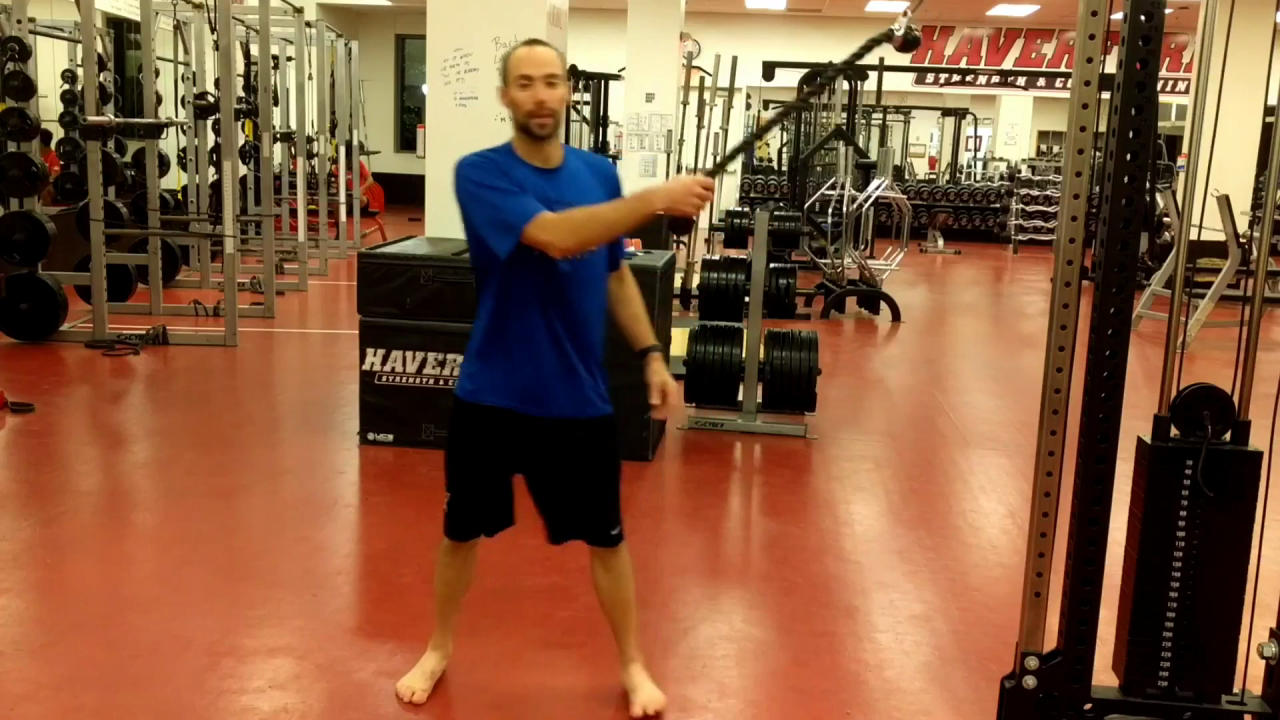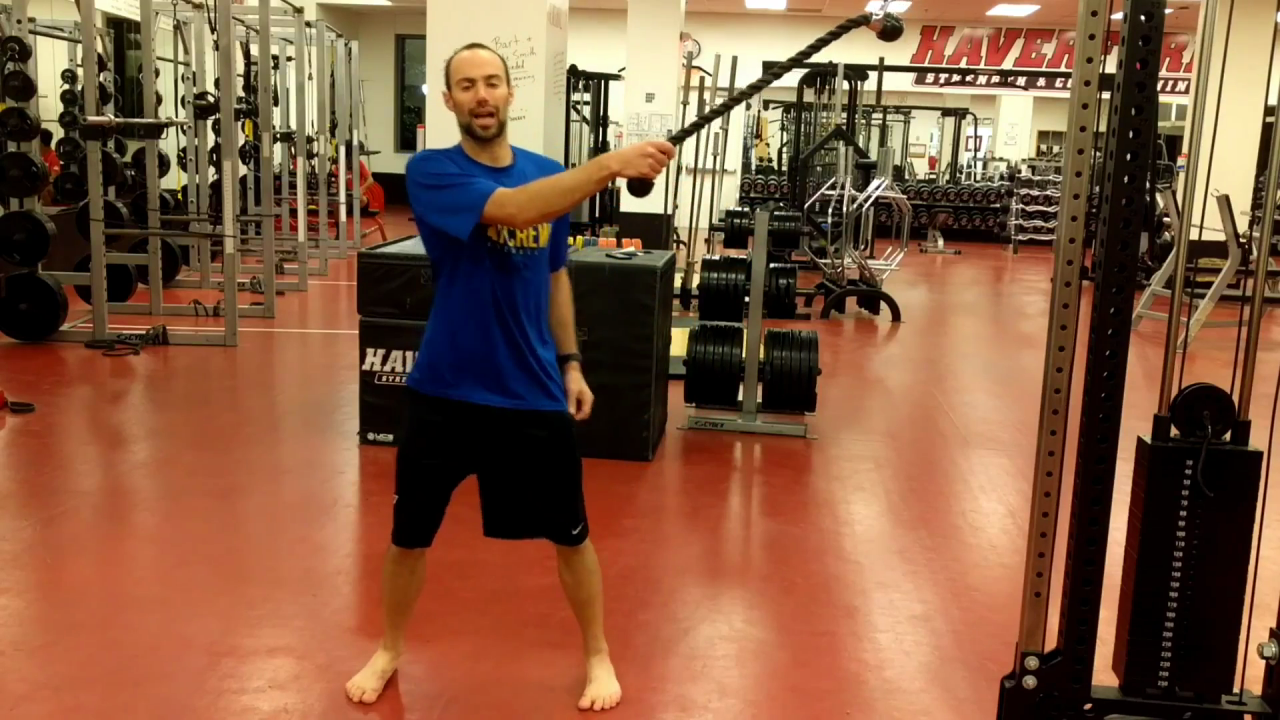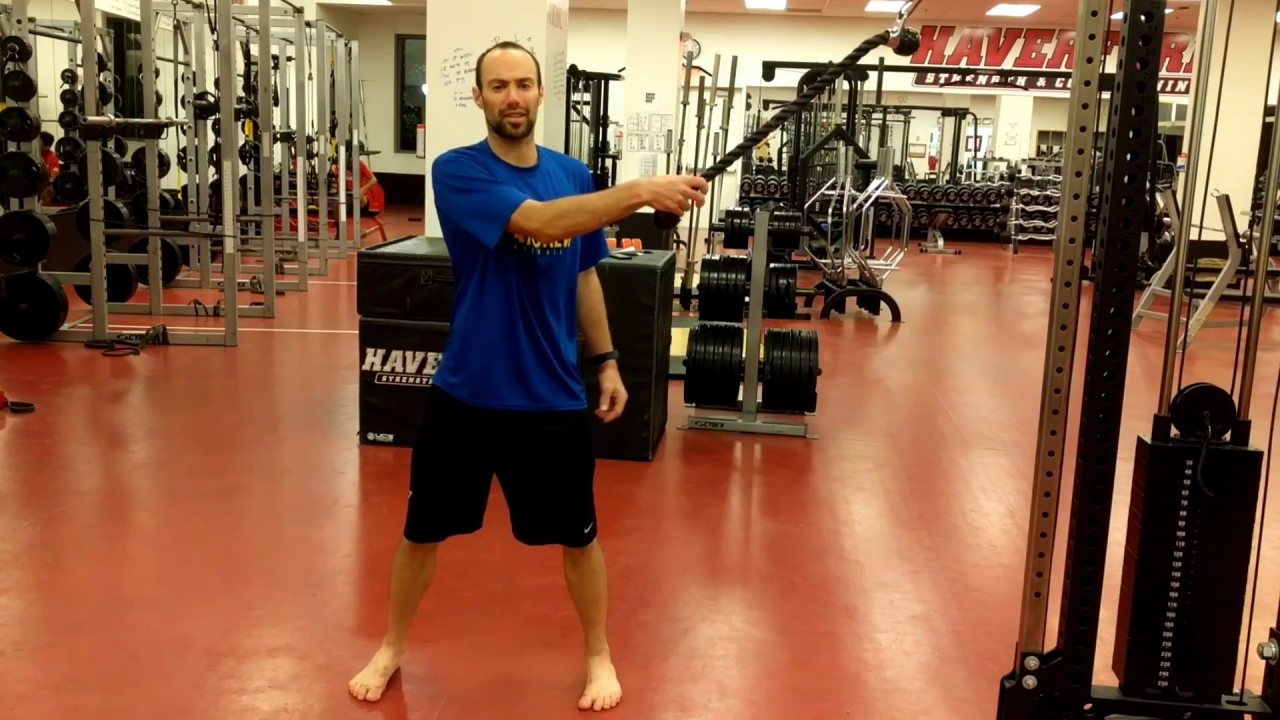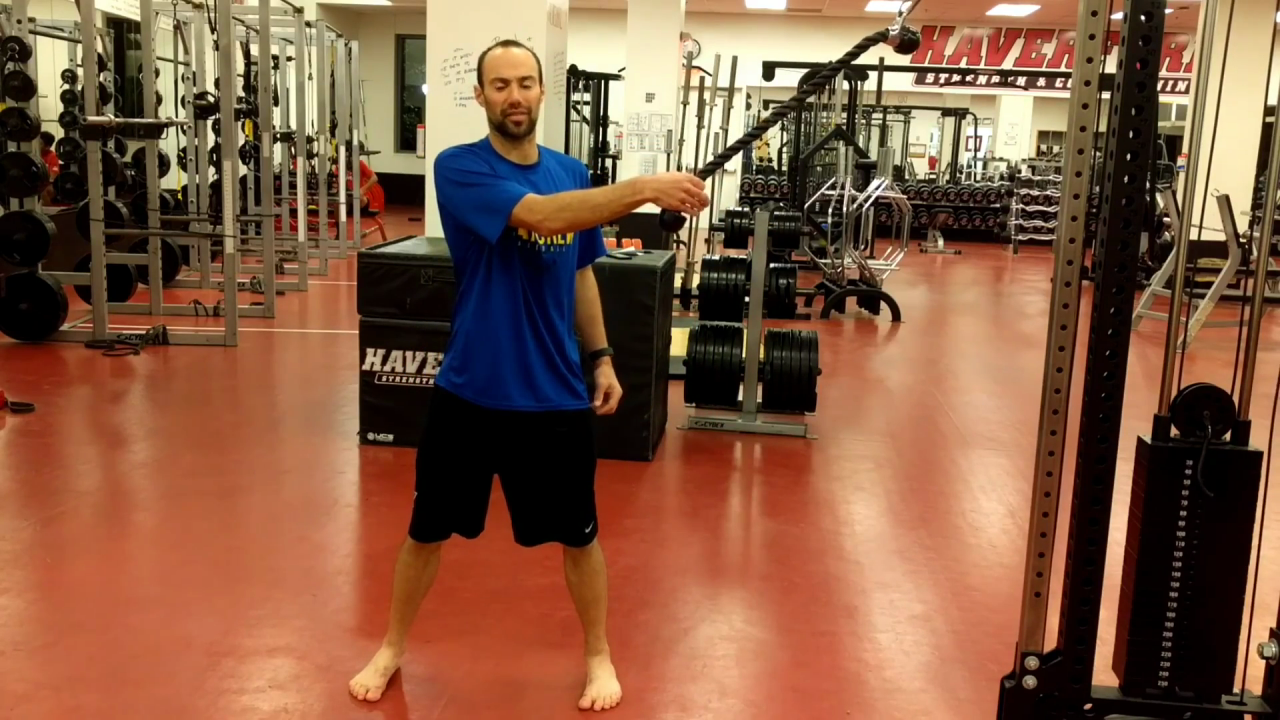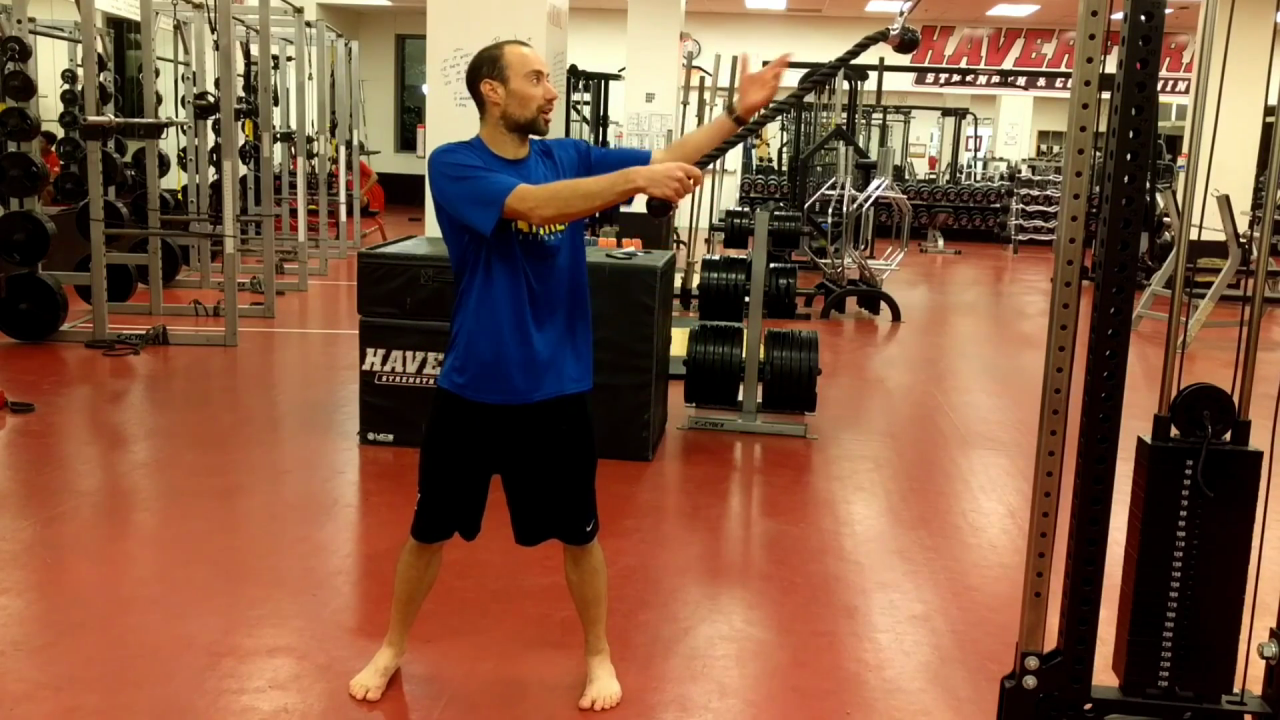
dt=1s
person 1, frame 1
left shoulder: (600, 174)
right shoulder: (480, 174)
left elbow: (616, 274)
right elbow: (552, 235)
left wrist: (651, 355)
right wrist: (658, 200)
left hip: (581, 397)
right hip: (492, 394)
left knee: (605, 536)
right knee: (462, 530)
left ankle: (631, 664)
right ankle: (439, 650)
person 1, frame 2
left shoulder: (548, 174)
right shoulder: (430, 172)
right elbow: (511, 211)
left wrist: (570, 361)
right wrist: (611, 164)
left hip: (532, 395)
right hip: (444, 391)
left knee: (570, 535)
right knee: (409, 535)
left ankle: (598, 656)
right ankle: (388, 651)
person 1, frame 3
left shoulder: (573, 175)
right shoulder: (457, 171)
right elbow: (538, 222)
left wrist: (606, 361)
right wrist: (642, 191)
left hip: (552, 397)
right hip: (465, 393)
left knee: (578, 535)
right knee: (423, 531)
left ankle: (598, 655)
right ankle: (390, 649)
person 1, frame 4
left shoulder: (572, 173)
right shoulder: (459, 168)
right elbow: (538, 214)
left wrist: (600, 358)
right wrist: (646, 189)
left hip: (555, 395)
right hip: (469, 392)
left knee: (578, 535)
right knee: (428, 530)
left ankle: (598, 655)
right ankle: (391, 649)
person 1, frame 5
left shoulder: (569, 157)
right shoulder: (454, 163)
left elbow: (671, 164)
right elbow: (533, 204)
left wrist: (737, 113)
right wrist: (637, 177)
left hip: (557, 391)
right hip: (472, 391)
left knee: (577, 534)
right knee: (430, 531)
left ankle: (598, 655)
right ankle: (391, 650)
